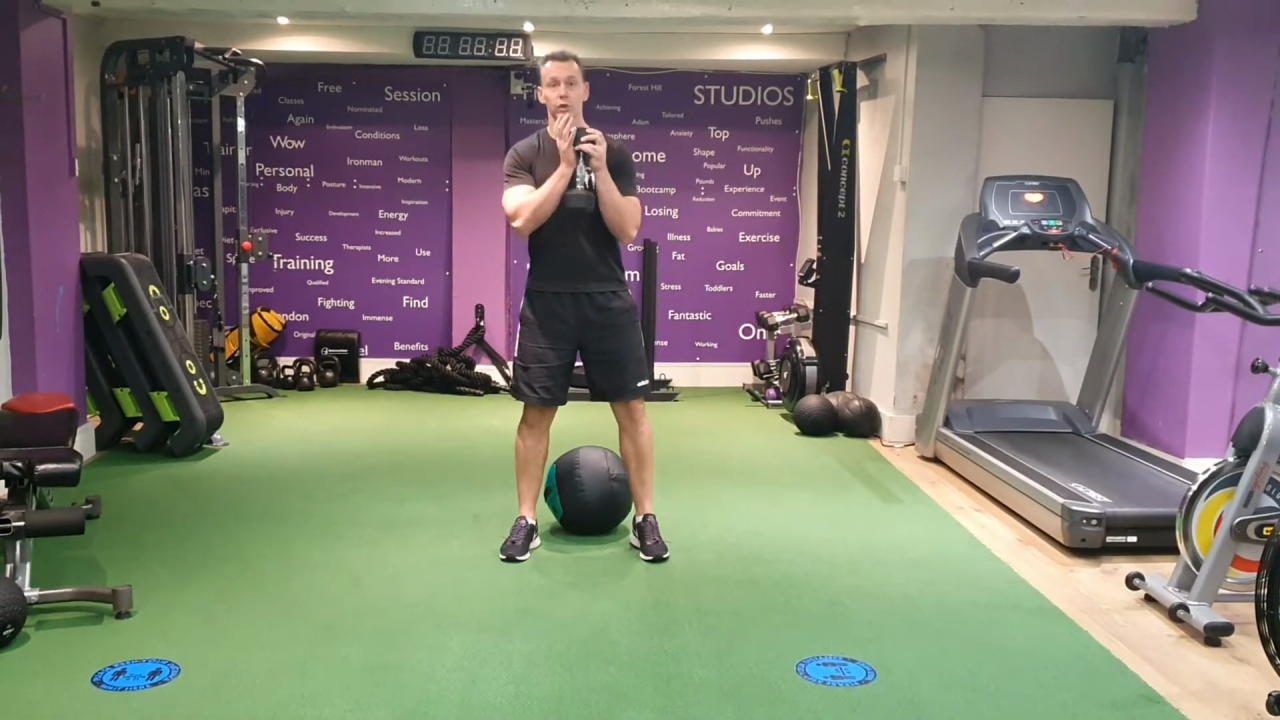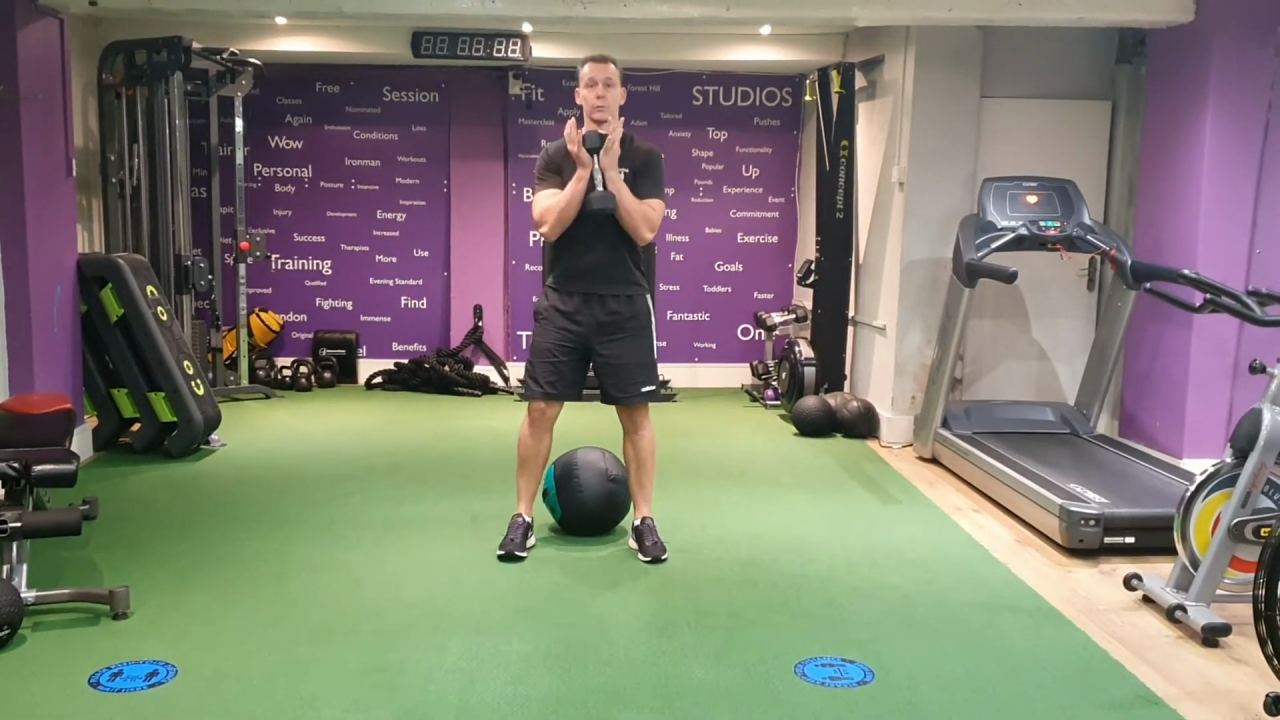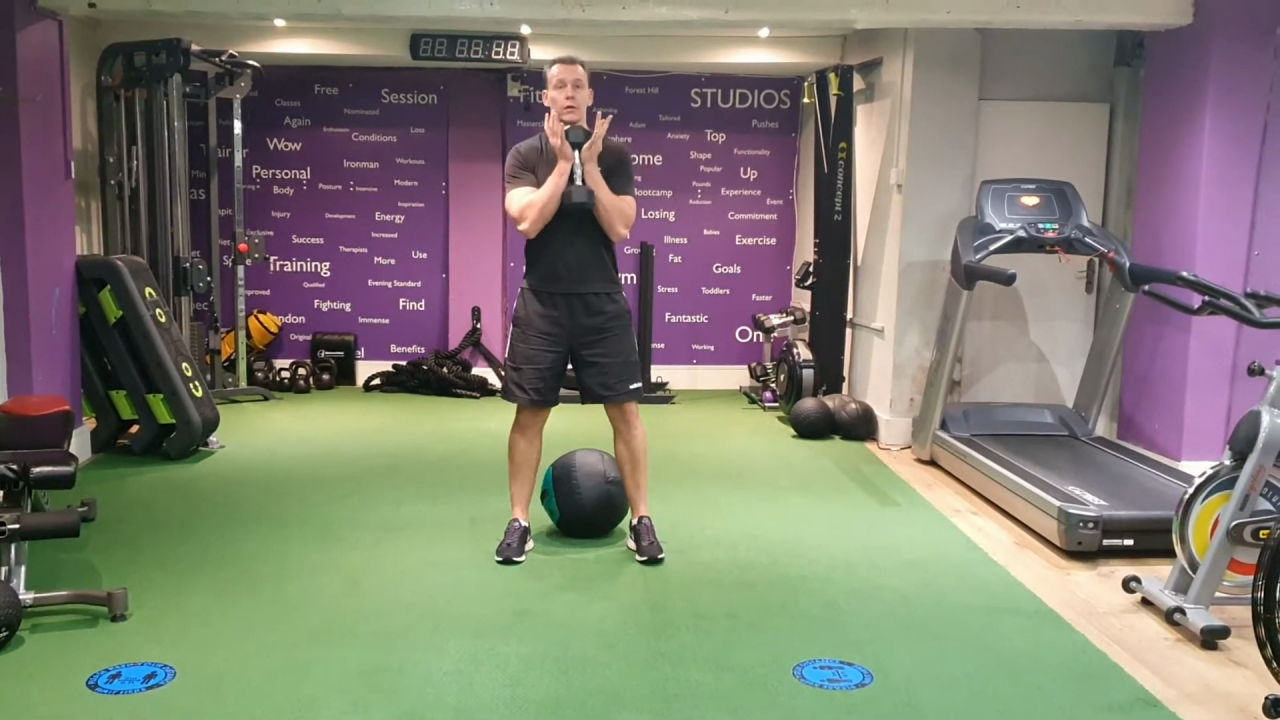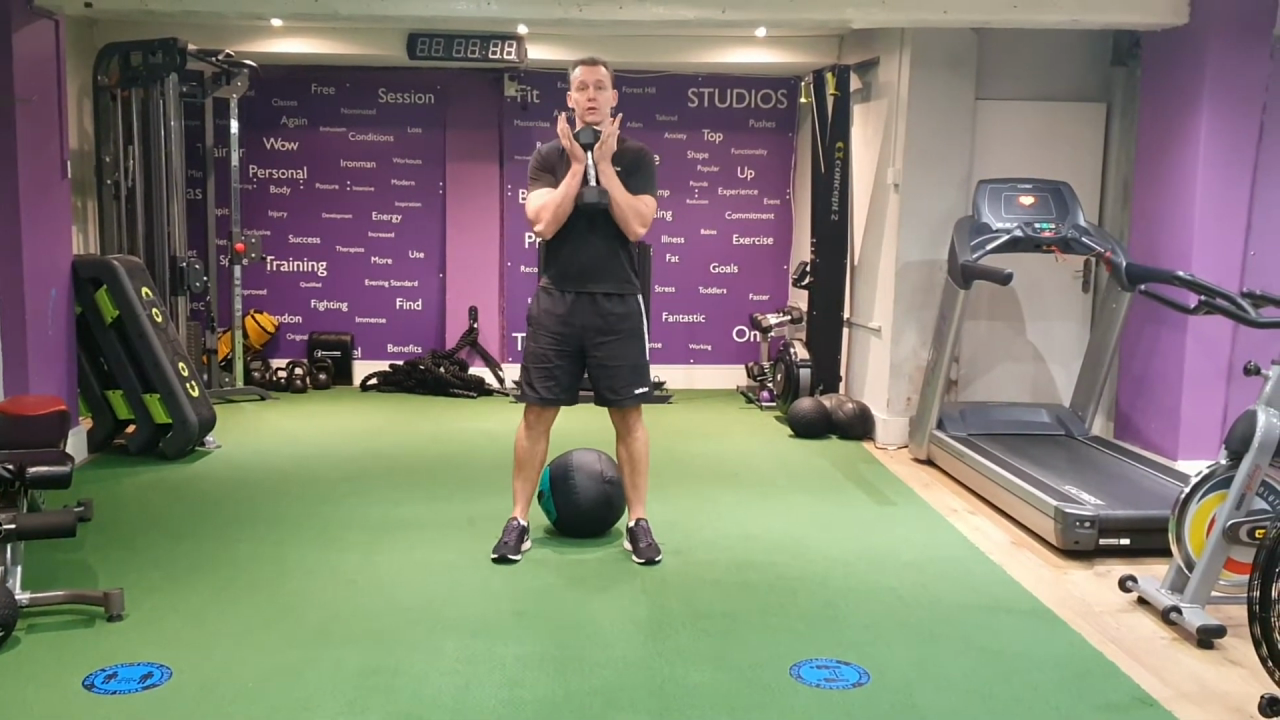
dt=0.5s
person 1, frame 1
left shoulder: (615, 152)
right shoulder: (525, 153)
left elbow: (628, 229)
right elbow: (522, 220)
left wrist: (599, 168)
right wrist: (565, 165)
left hip: (608, 297)
right hip: (547, 300)
left knee: (632, 407)
right knee: (537, 411)
left ankle: (644, 519)
right ankle: (527, 521)
person 1, frame 2
left shoulder: (645, 156)
right shoulder: (555, 155)
left elbow: (646, 231)
right elbow: (548, 226)
left wrist: (611, 171)
right wrist: (582, 169)
left hip: (624, 302)
right hip: (563, 300)
left knee: (636, 412)
right knee: (541, 409)
left ankle: (643, 521)
right ankle: (523, 518)
person 1, frame 3
left shoulder: (615, 155)
right shoulder: (526, 154)
left elbow: (619, 227)
right elbow: (527, 221)
left wrist: (589, 165)
right wrist: (563, 163)
left hip: (602, 299)
right hip: (542, 300)
left knee: (625, 409)
right knee: (529, 413)
left ankle: (640, 521)
right ankle: (519, 522)
person 1, frame 4
left shoulder: (636, 156)
right shoulder: (547, 155)
left elbow: (637, 227)
right elbow: (544, 223)
left wrist: (604, 164)
right wrist: (578, 164)
left hip: (617, 300)
right hip: (557, 299)
left knee: (628, 413)
right knee: (537, 412)
left ankle: (637, 522)
right ankle: (519, 521)
